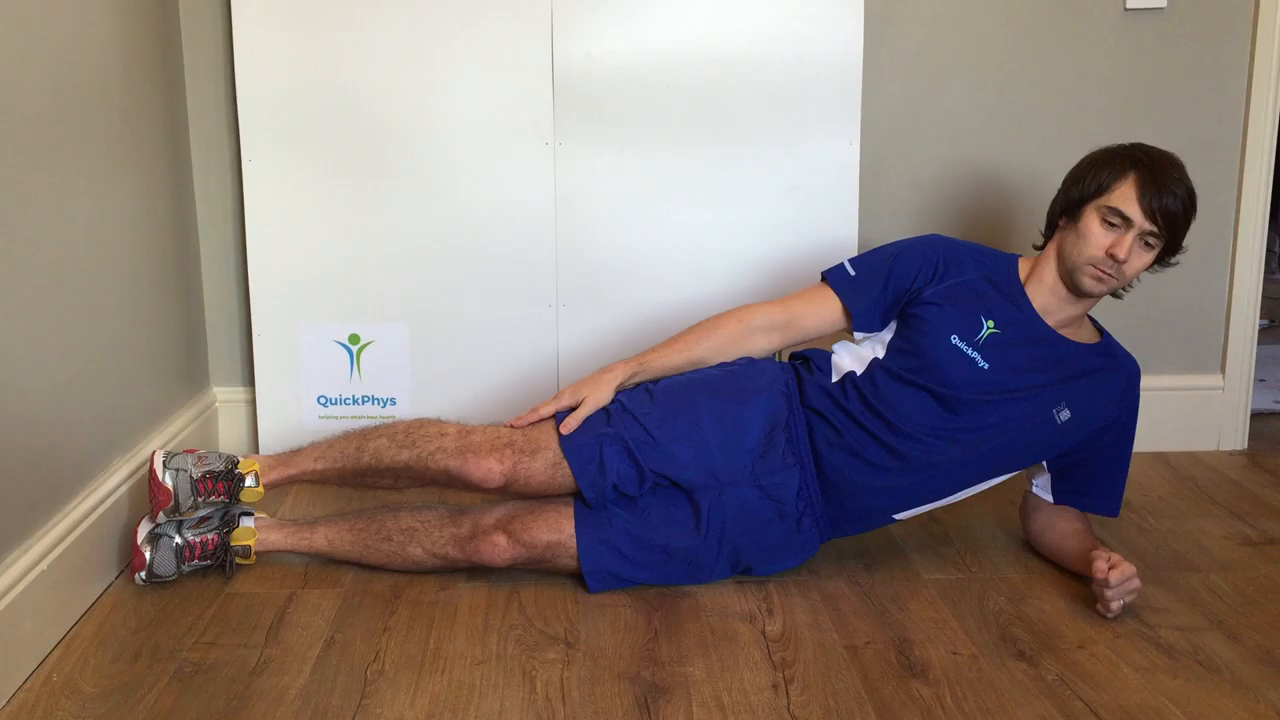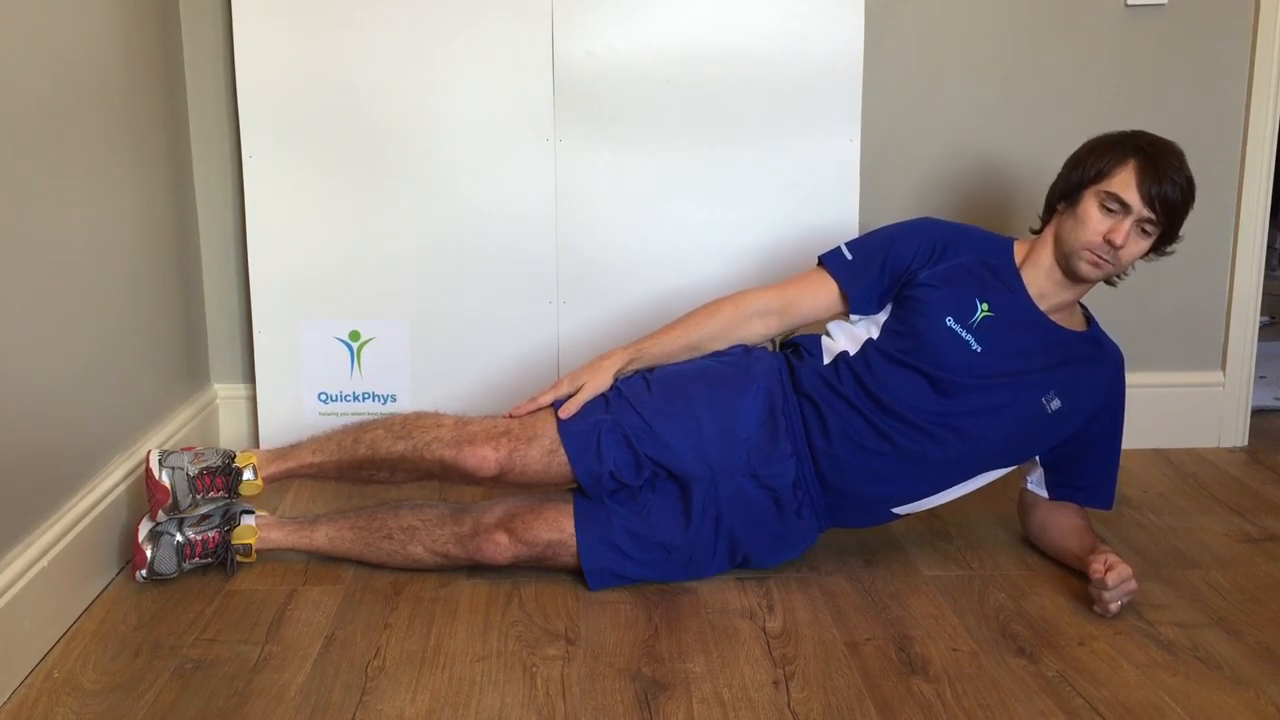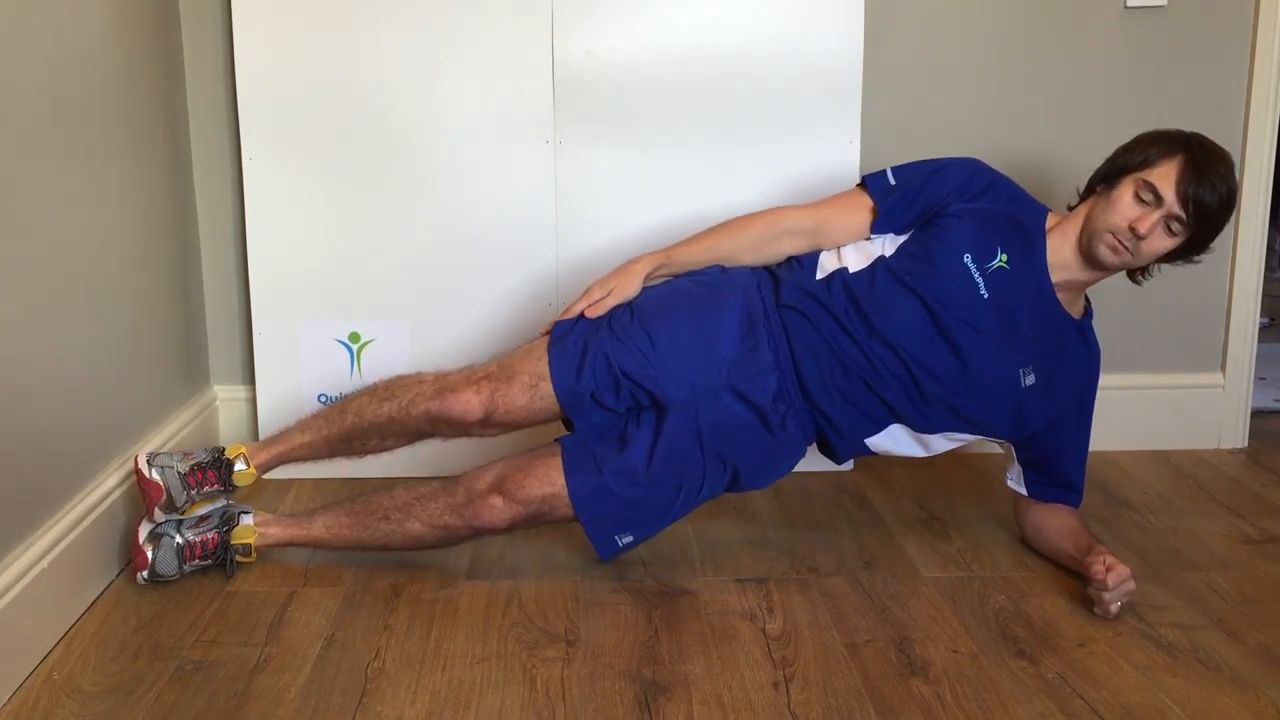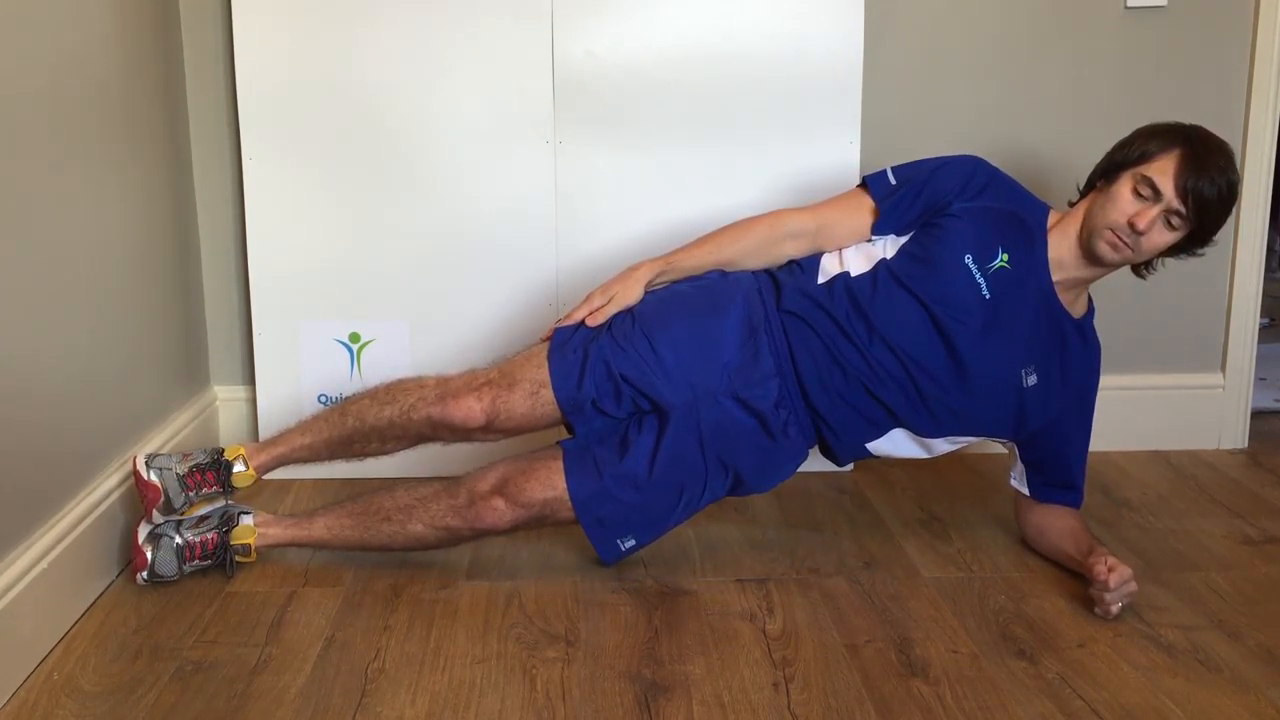
dt=1s
person 1, frame 1
left shoulder: (1104, 387)
right shoulder: (951, 266)
left elbow: (1051, 511)
right elbow: (781, 320)
left wrist: (1100, 563)
right wrist: (621, 371)
left hip: (779, 520)
right hip: (752, 419)
left knee: (507, 540)
right knee: (495, 461)
left ankle: (251, 539)
right ankle: (247, 476)
person 1, frame 2
left shoulder: (1092, 377)
right shoulder: (945, 249)
left elbow: (1050, 506)
right elbow: (774, 307)
left wrist: (1098, 560)
right wrist: (620, 358)
left hip: (772, 509)
right hip: (746, 412)
left knee: (506, 538)
right knee: (485, 452)
left ankle: (248, 536)
right ankle: (242, 471)
person 1, frame 3
left shoulder: (1068, 367)
right shoulder: (979, 196)
left elbow: (1045, 503)
right elbow: (808, 225)
left wrist: (1094, 559)
right wrist: (648, 265)
left hip: (755, 426)
right hip: (728, 327)
left knee: (501, 500)
right knee: (471, 398)
left ankle: (245, 534)
right ankle: (237, 465)
person 1, frame 4
left shoulder: (1066, 365)
right shoulder: (978, 193)
left elbow: (1045, 504)
right elbow: (809, 226)
left wrist: (1094, 560)
right wrist: (649, 270)
left hip: (754, 435)
right hip: (731, 328)
left knee: (502, 500)
right knee: (472, 404)
left ankle: (246, 536)
right ankle: (238, 467)
